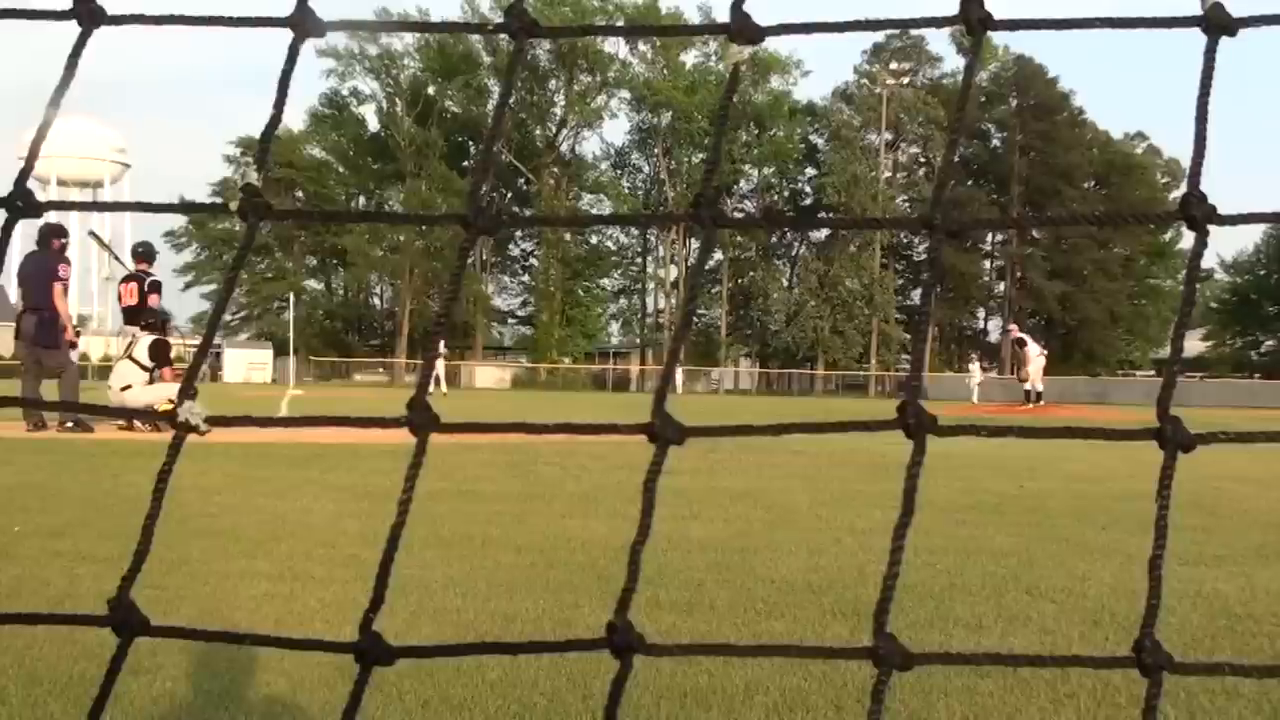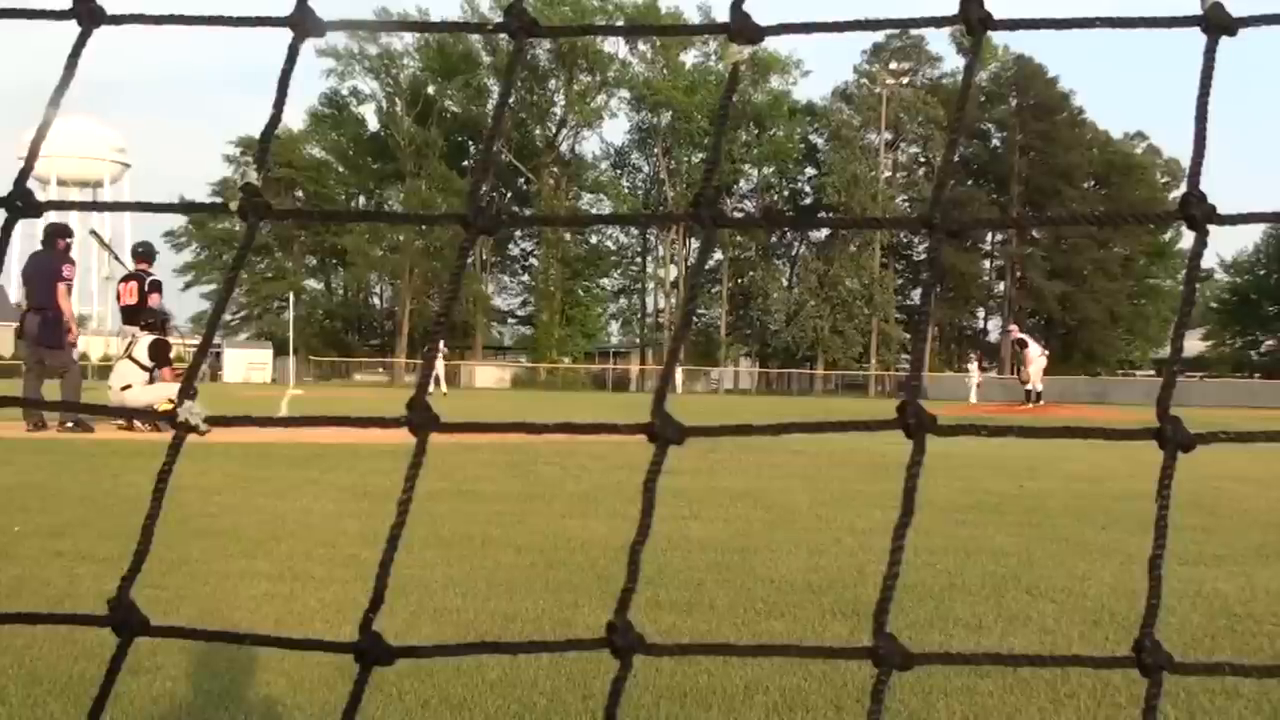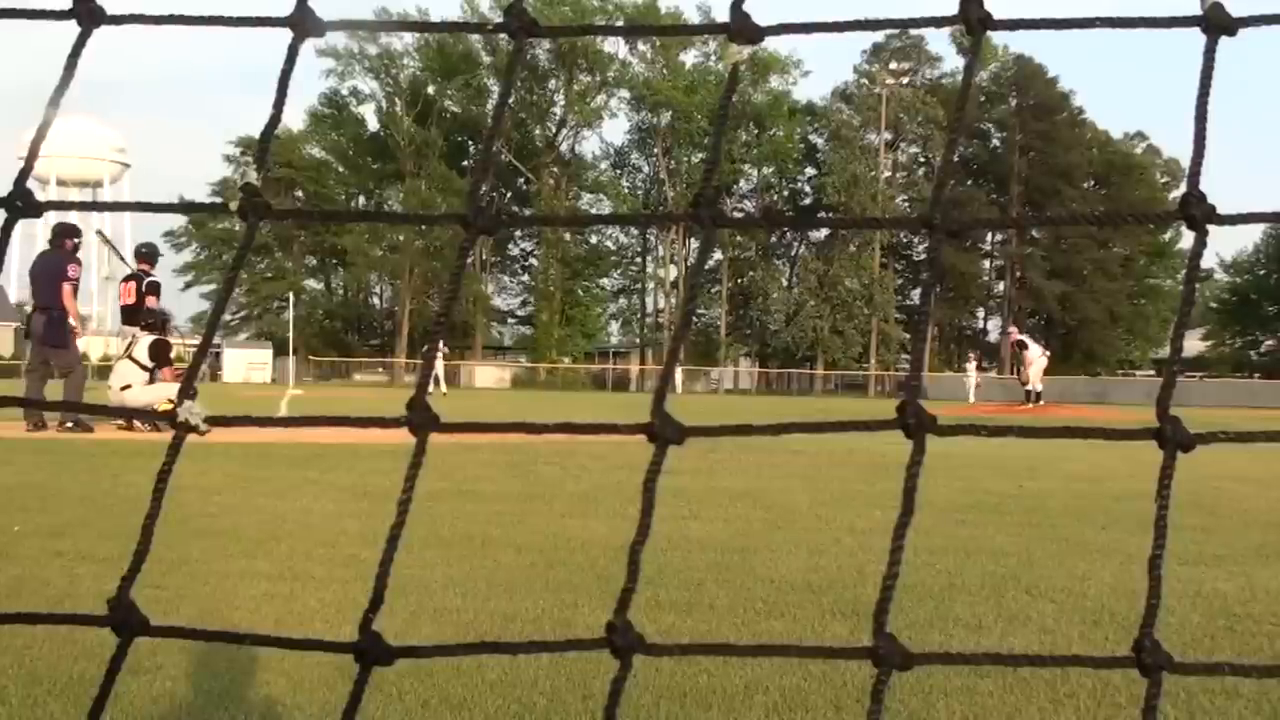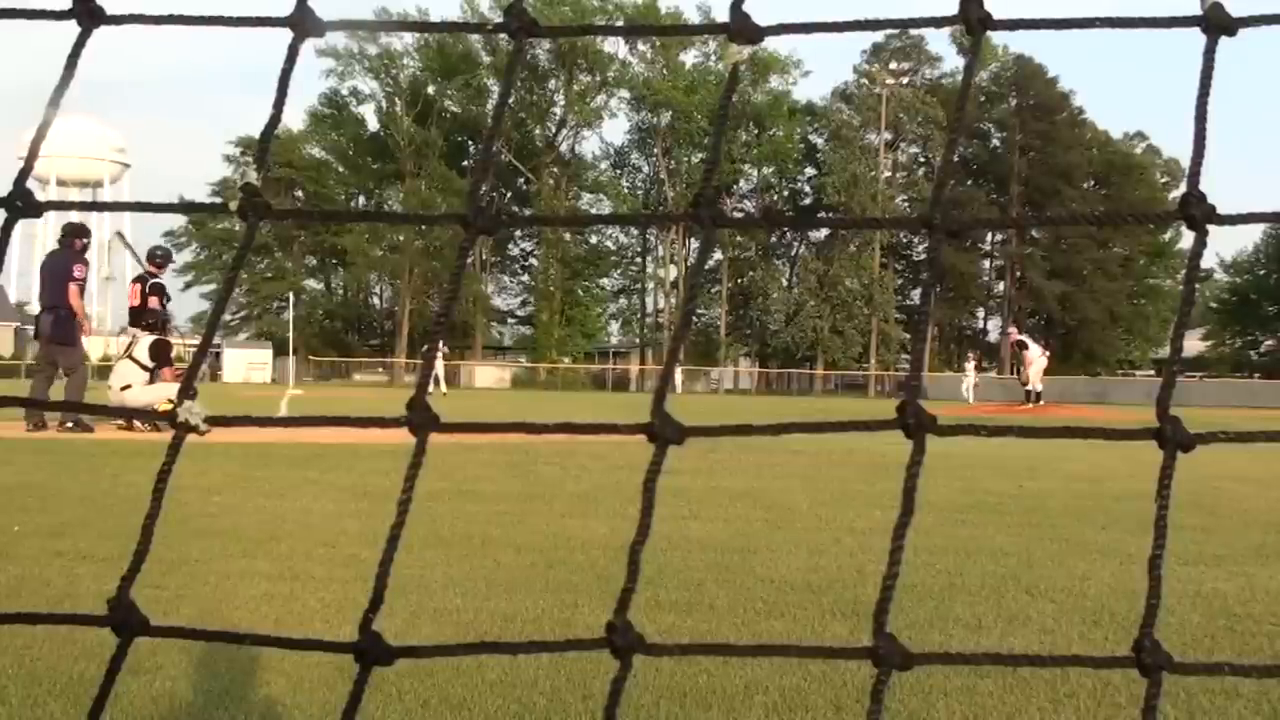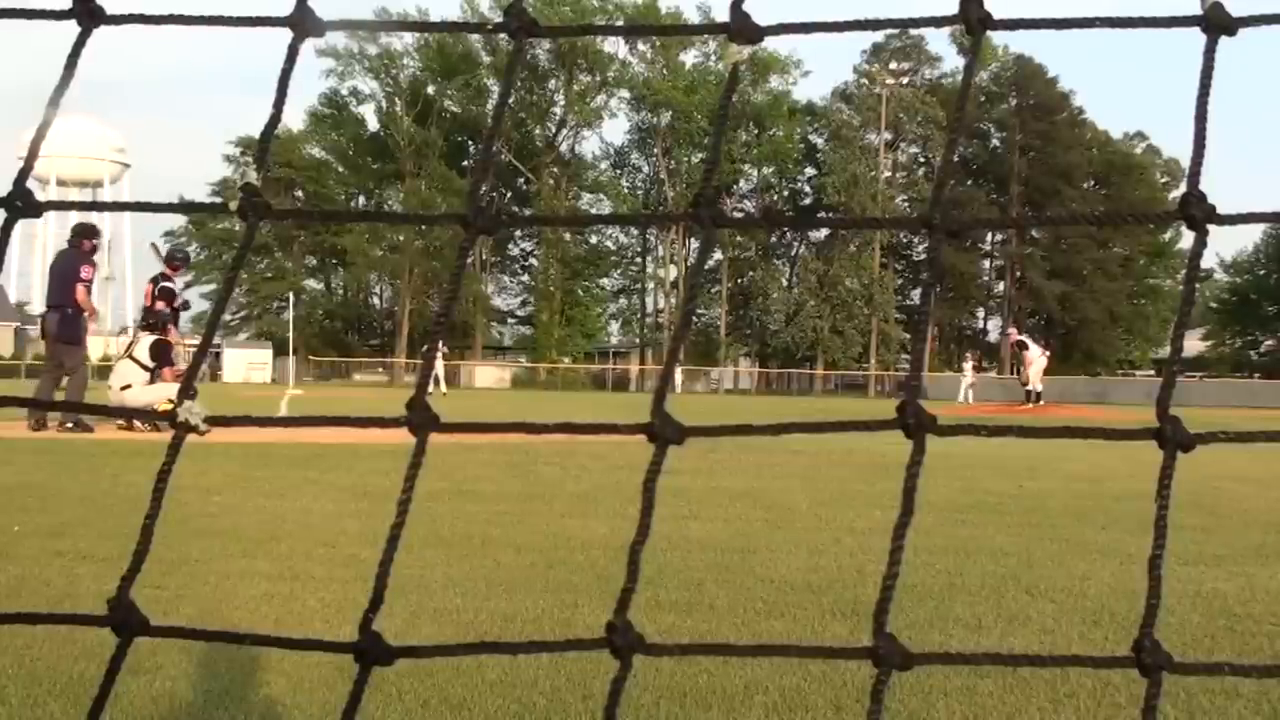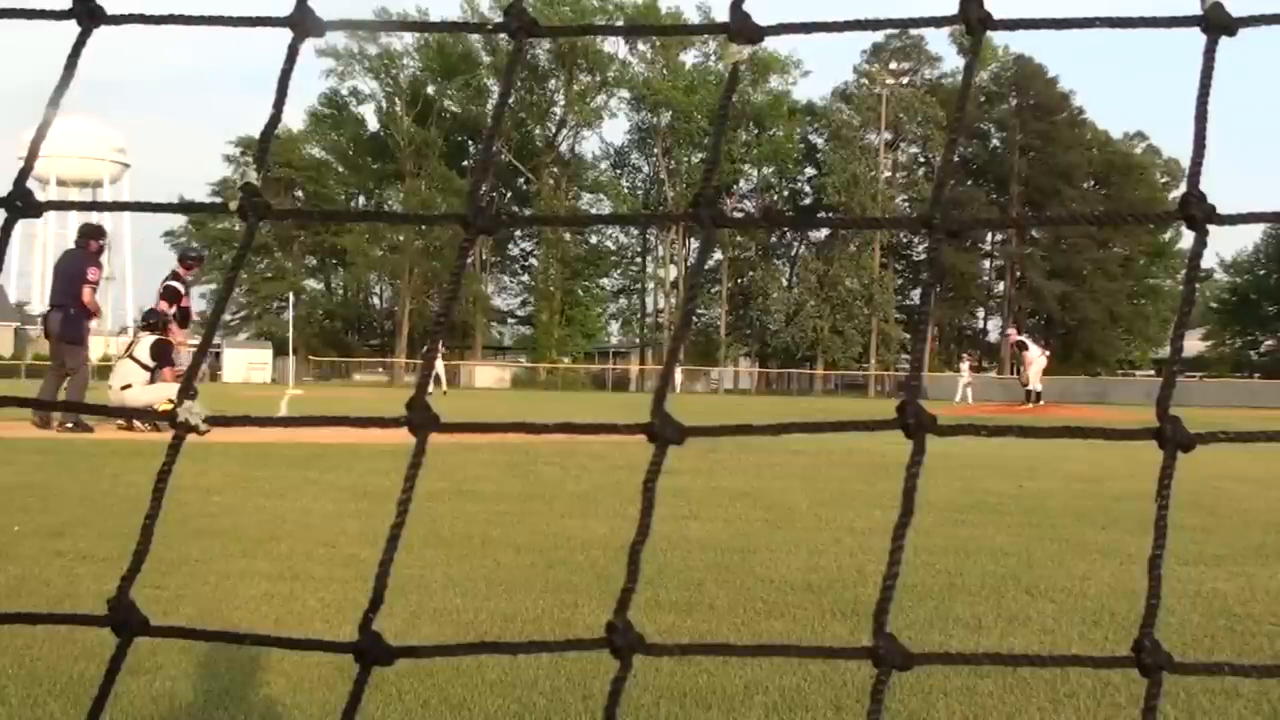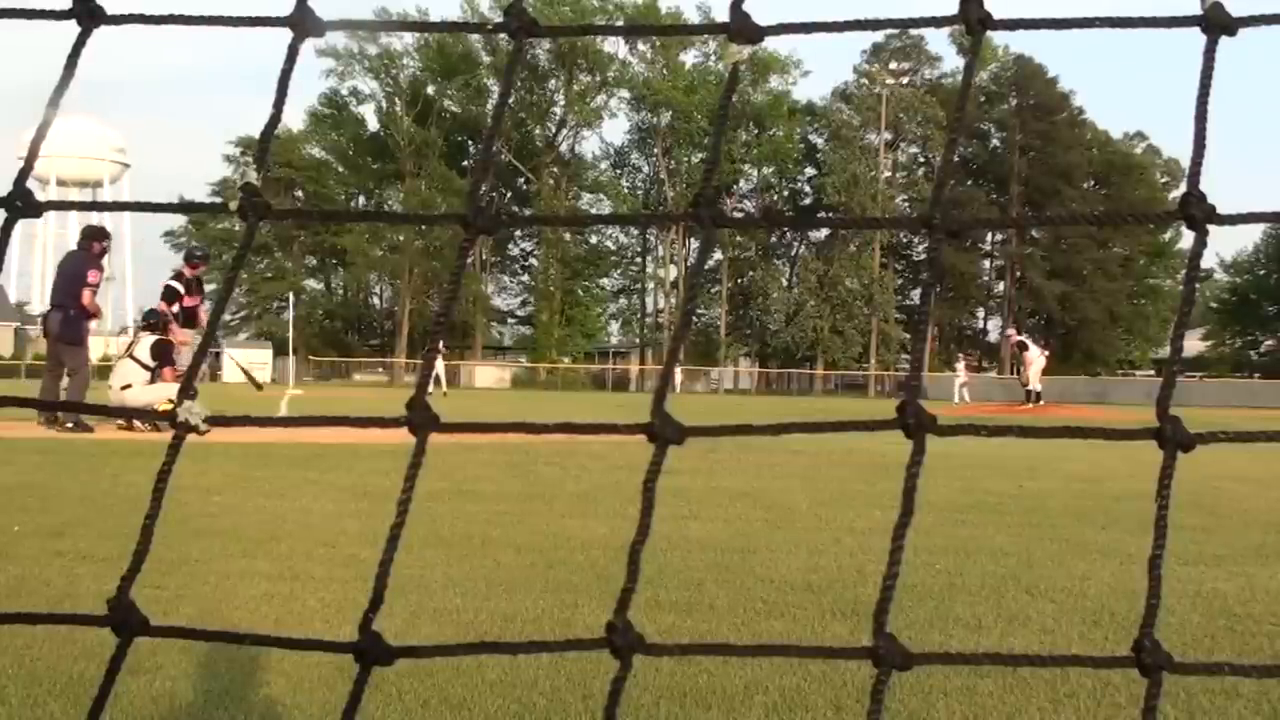
dt=0.2s
person 1, frame 1
left shoulder: (27, 259)
right shoulder: (59, 261)
left elbow: (22, 293)
right elbow: (58, 297)
left wrist: (27, 316)
right wrist: (69, 324)
left hip: (26, 320)
right hip: (46, 322)
left knee: (30, 372)
right knee: (67, 370)
left ankle: (33, 419)
right ankle: (68, 419)
person 1, frame 2
left shoulder: (32, 259)
right shoulder: (64, 261)
left elbow: (26, 293)
right elbow: (62, 297)
left wrist: (30, 316)
right wrist: (73, 324)
left hip: (29, 320)
right hip: (50, 322)
left knee: (33, 371)
right knee: (70, 370)
left ankle: (33, 419)
right ankle: (68, 419)
person 1, frame 3
left shoulder: (40, 258)
right shoulder: (70, 261)
left elbow: (34, 292)
right elbow: (67, 296)
right wrist: (77, 323)
left hip: (36, 320)
right hip: (55, 321)
left knee: (36, 371)
right knee: (74, 370)
left ankle: (34, 419)
right ankle: (68, 420)
person 1, frame 4
left shoulder: (50, 258)
right shoulder: (78, 261)
left elbow: (46, 291)
right elbow: (73, 296)
right wrist: (84, 320)
left hip: (45, 319)
right hip: (63, 321)
left knee: (43, 371)
right knee: (77, 371)
left ankle: (34, 419)
right ankle: (69, 420)
person 1, frame 5
left shoulder: (60, 256)
right shoulder: (85, 261)
left elbow: (59, 289)
right elbow: (81, 296)
right wrist: (93, 312)
left hip: (51, 317)
right hip: (70, 320)
left knee: (51, 370)
right knee: (78, 371)
left ankle: (36, 417)
right ankle: (69, 420)
person 1, frame 6
left shoulder: (65, 256)
right shoulder: (92, 262)
left elbow: (63, 288)
right elbow: (87, 298)
right wrist: (97, 310)
left hip: (54, 317)
right hip: (72, 320)
left knee: (56, 369)
right knee: (78, 371)
left ankle: (41, 414)
right ankle: (69, 420)
person 1, frame 7
left shoulder: (69, 257)
right shoulder: (93, 265)
left elbow: (65, 289)
right elbow: (87, 300)
right wrist: (98, 311)
left hip: (54, 317)
right hip: (72, 322)
left knee: (53, 368)
right knee: (79, 371)
left ankle: (46, 414)
right ankle: (69, 420)
